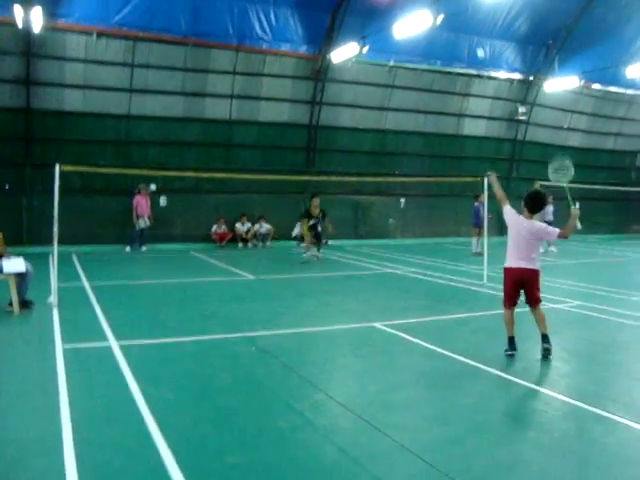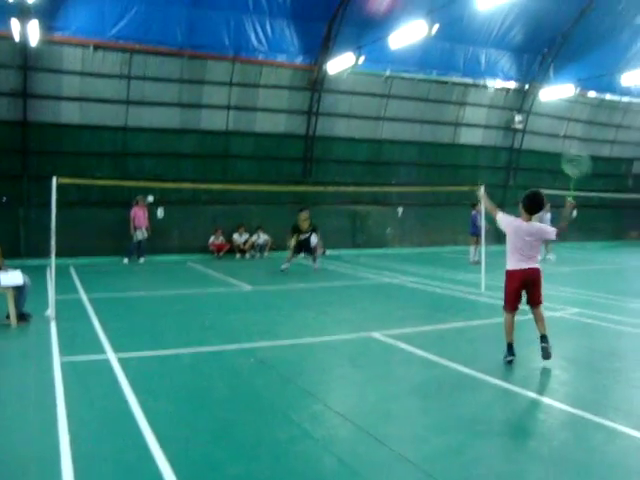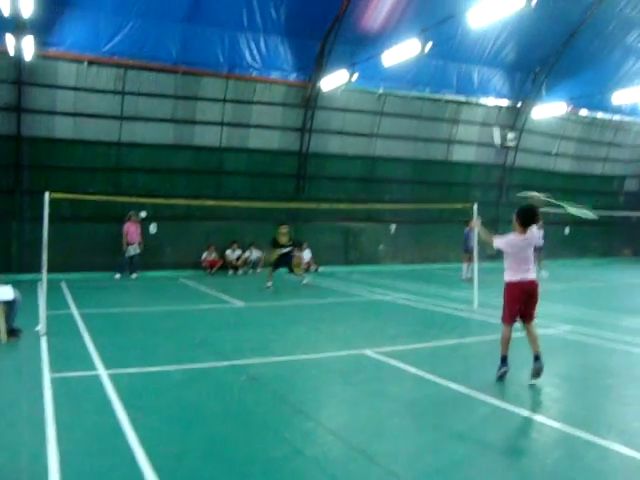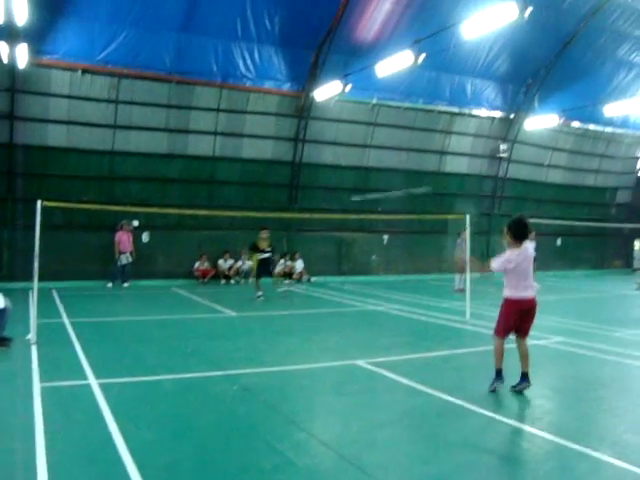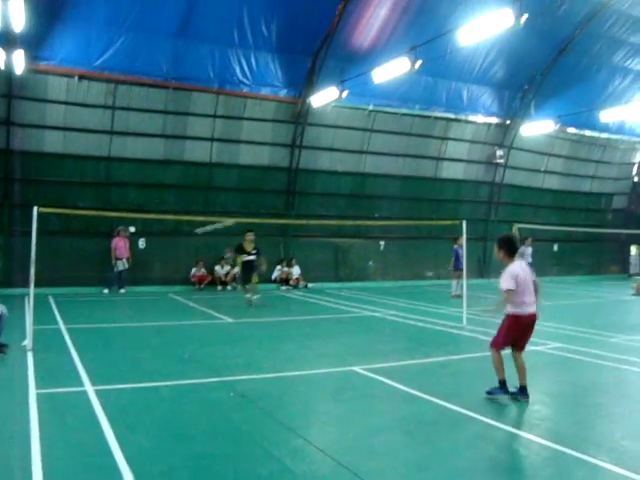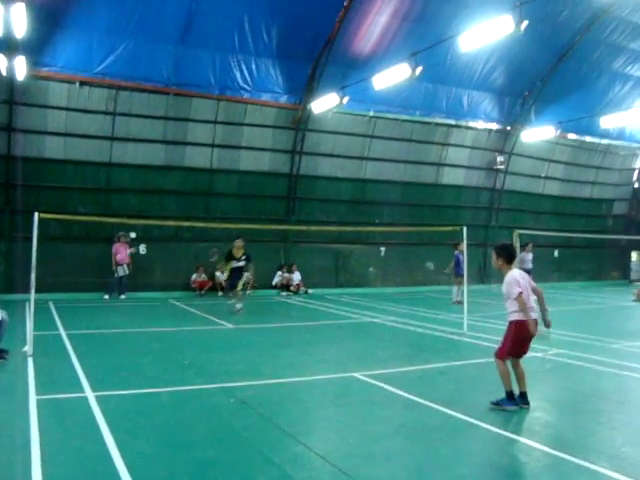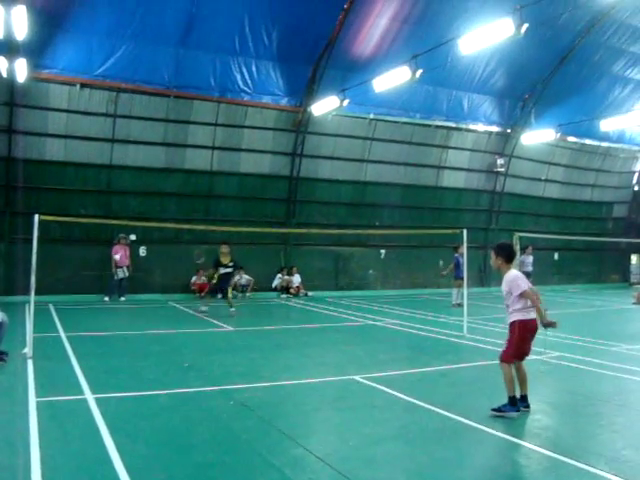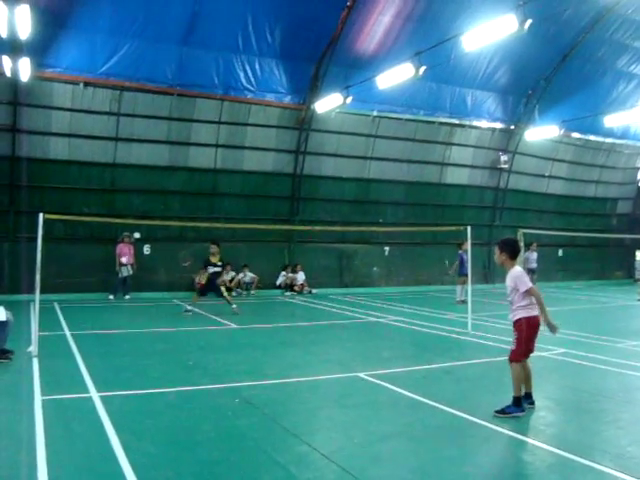
dt=0.1s
person 1, frame 1
left shoulder: (513, 219)
right shoulder: (541, 228)
left elbow: (502, 199)
right elbow: (565, 234)
left wrist: (493, 180)
right wrist: (573, 218)
left hip: (511, 269)
right hip: (531, 271)
left knee: (509, 307)
right knee: (535, 307)
left ankle: (511, 344)
right ankle: (545, 340)
person 1, frame 2
left shoulder: (512, 223)
right shoulder: (540, 229)
left elbow: (492, 210)
right elbow: (559, 232)
left wrist: (483, 196)
right wrist: (568, 211)
left hip: (514, 272)
right hip: (533, 272)
left knee: (509, 312)
right knee: (536, 308)
left ankle: (510, 351)
right ankle: (544, 340)
person 1, frame 3
left shoulder: (509, 240)
right shoulder: (533, 236)
left elbow: (489, 239)
left wrist: (477, 226)
left hip: (514, 284)
right hip: (531, 283)
left knee: (508, 324)
right knee: (528, 323)
left ankle: (504, 362)
right ankle: (537, 359)
person 1, frame 4
left shoulder: (508, 257)
right shoulder: (528, 249)
left elbow: (487, 268)
left hip: (514, 301)
right hip: (530, 300)
left knee: (499, 336)
right knee: (521, 339)
left ankle: (498, 375)
right ankle: (525, 378)
person 1, frame 5
left shoulder: (509, 274)
right shoulder: (524, 266)
left elbow: (508, 297)
right elbow: (536, 286)
right wrist: (534, 302)
left hip: (516, 316)
right hip: (531, 315)
left knee: (495, 348)
right knee: (517, 352)
left ankle: (502, 387)
right ankle: (523, 391)
person 1, frame 6
left shoulder: (510, 279)
right shoulder: (520, 274)
left elbow: (522, 301)
right elbow: (539, 293)
left wrist: (530, 322)
right wrist: (545, 316)
left hip: (520, 323)
right hip: (527, 322)
left knee: (500, 357)
right knee: (515, 359)
left ankle: (510, 398)
right ankle: (523, 397)
person 1, frame 7
left shoulder: (511, 278)
right shoulder: (515, 275)
left elbow: (532, 297)
right elbow: (534, 294)
left wrist: (542, 318)
right wrist: (543, 319)
left hip: (521, 322)
right hip: (526, 321)
left knee: (505, 361)
right knee: (517, 361)
left ankle: (512, 404)
right ankle: (523, 400)
person 1, frame 8
left shoulder: (517, 274)
right shoulder: (513, 274)
left elbow: (536, 295)
right elbow: (522, 297)
left wrist: (546, 318)
right wrist: (545, 317)
left hip: (526, 320)
right hip: (524, 320)
left knee: (515, 360)
right knee: (522, 360)
left ankle: (517, 404)
right ankle: (528, 398)
